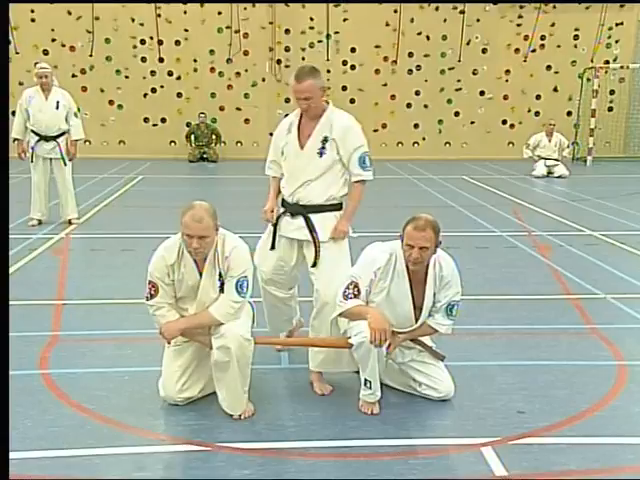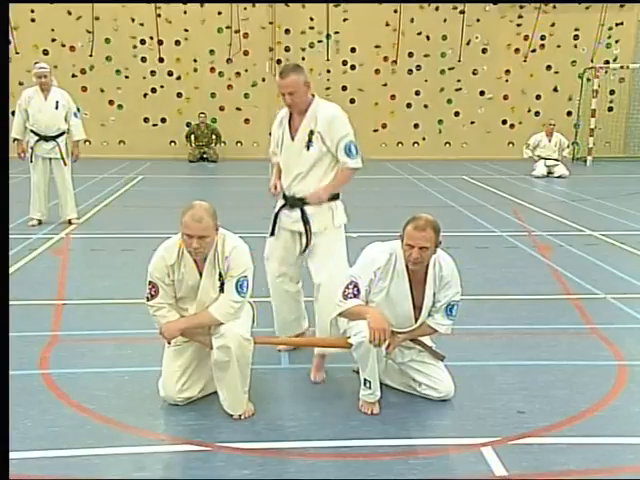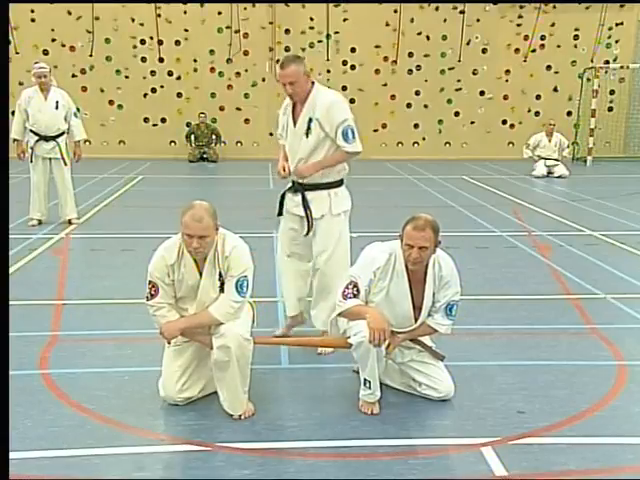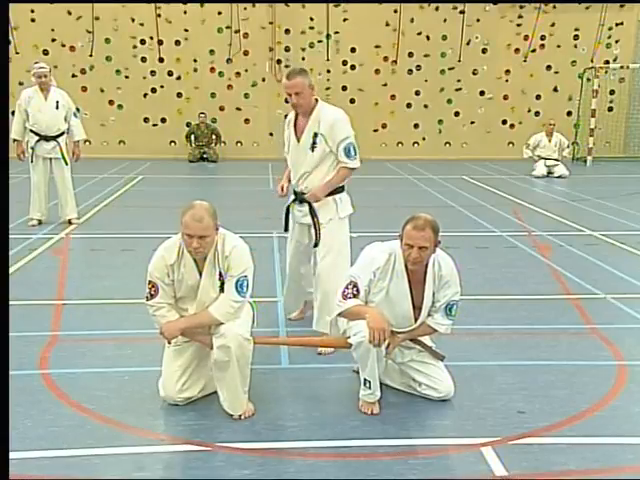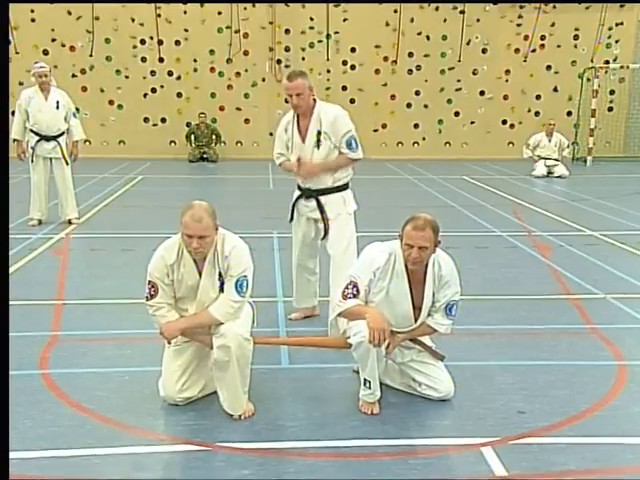
dt=0.2s
person 1, frame 1
left shoulder: (344, 125)
right shoulder: (286, 125)
left elbow: (361, 176)
right elbow: (275, 168)
left wrist: (346, 218)
right wrist: (272, 198)
left hip: (325, 222)
right hip: (288, 218)
left knee: (330, 294)
right knee: (270, 276)
left ankle: (319, 368)
right ankle: (290, 325)
person 1, frame 2
left shoulder: (331, 116)
right shoulder: (281, 118)
left elbow: (352, 163)
left wrist: (325, 189)
right wrist: (276, 177)
left hip: (323, 213)
right hip: (289, 210)
left knee: (329, 279)
right knee: (279, 273)
left ankle: (322, 351)
right ankle: (293, 328)
person 1, frame 3
left shoulder: (331, 102)
right shoulder: (287, 106)
left elbow: (351, 147)
left wrist: (314, 167)
right wrist: (283, 159)
left hip: (326, 197)
right hip: (297, 194)
left knee: (329, 265)
right knee: (290, 253)
left ankle: (331, 328)
right ankle: (295, 312)
person 1, frame 4
left shoulder: (333, 117)
right shoulder: (291, 120)
left elbow: (350, 162)
left wrist: (324, 188)
right wrist: (284, 178)
left hip: (329, 206)
right hip: (300, 204)
left knee: (330, 266)
right knee: (297, 260)
left ankle: (330, 329)
right ankle: (307, 300)
person 1, frame 5
left shoulder: (335, 115)
right shoulder: (286, 122)
left elbow: (353, 156)
right elbow: (281, 158)
left wrist: (318, 168)
right wrist: (294, 167)
left hip: (335, 201)
right hip: (305, 199)
left knee: (342, 258)
right knee: (303, 256)
right ankle: (308, 304)
person 2, frame 1
left shoulder: (236, 250)
right shoulder: (165, 255)
left elbow: (231, 306)
right elbow: (160, 307)
left wrist: (182, 324)
right wrist: (205, 340)
left hip: (227, 315)
right hip: (185, 328)
left knee: (234, 339)
right knee: (173, 394)
left ankle: (237, 399)
right ankle: (214, 366)
person 2, frame 2
left shoulder: (235, 250)
right shoulder: (164, 256)
left elbow: (231, 305)
right elbow: (160, 308)
left wrist: (181, 324)
right wrist: (206, 340)
left hip: (227, 315)
right hip: (185, 329)
left knee: (233, 338)
right knee: (173, 393)
left ankle: (237, 399)
right ankle: (214, 364)
person 2, frame 3
left shoulder: (235, 250)
right shoulder: (165, 255)
left elbow: (230, 305)
right elbow: (159, 308)
left wrist: (181, 324)
right wrist: (205, 339)
left hip: (227, 315)
right hip: (186, 329)
left knee: (232, 338)
right knee: (173, 394)
left ankle: (237, 400)
right ankle: (214, 364)
person 2, frame 4
left shoulder: (236, 249)
right shoulder: (165, 255)
left elbow: (231, 305)
right elbow: (160, 308)
left wrist: (181, 324)
right wrist: (205, 339)
left hip: (227, 314)
right hip: (185, 328)
left knee: (233, 338)
right knee: (173, 394)
left ankle: (238, 400)
right ankle: (214, 363)
person 2, frame 5
left shoulder: (235, 249)
right shoulder: (164, 255)
left elbow: (230, 305)
right elbow: (159, 308)
left wrist: (182, 323)
right wrist: (205, 339)
left hip: (227, 314)
right hip: (185, 327)
left knee: (233, 338)
right knee: (173, 394)
left ankle: (238, 399)
right ankle: (215, 364)
person 3, frame 1
left shoulder: (446, 268)
right shoulder: (377, 256)
left elbow: (441, 320)
right elbow: (345, 303)
left wrist: (402, 337)
right wrist: (372, 313)
left hip: (411, 339)
right hip: (371, 324)
left knee: (443, 390)
right knee: (367, 334)
left ankle: (379, 368)
right ankle: (369, 393)
person 3, frame 2
left shoulder: (446, 268)
right shoulder: (377, 256)
left elbow: (441, 320)
right elbow: (344, 304)
left wrist: (402, 337)
right wrist: (371, 312)
left hip: (411, 339)
right hip: (370, 325)
left knee: (443, 390)
right knee: (366, 334)
left ankle: (378, 368)
right ankle: (369, 393)
person 3, frame 3
left shoulder: (446, 268)
right shoulder: (377, 255)
left elbow: (441, 320)
right elbow: (344, 304)
left wrist: (402, 337)
right wrist: (371, 313)
left hip: (410, 339)
right hip: (370, 325)
left knee: (443, 390)
right knee: (365, 333)
left ankle: (378, 368)
right ankle: (369, 393)
person 3, frame 4
left shoulder: (445, 268)
right shoulder: (376, 255)
left elbow: (441, 320)
right elbow: (344, 304)
left wrist: (402, 337)
right wrist: (370, 313)
left hip: (411, 339)
right hip: (369, 324)
left knee: (443, 390)
right knee: (366, 334)
left ankle: (377, 368)
right ankle: (369, 393)
person 3, frame 5
left shoulder: (445, 268)
right shoulder: (376, 256)
left elbow: (441, 320)
right elbow: (344, 304)
left wrist: (402, 336)
right wrist: (370, 312)
left hip: (411, 339)
right hip: (370, 324)
left knee: (443, 390)
right knee: (366, 334)
left ankle: (378, 368)
right ankle: (369, 393)
person 4, frame 1
left shoulder: (64, 95)
right shoulder: (28, 95)
left elbow: (74, 120)
right elbow: (20, 119)
left wrist: (73, 143)
right wrist: (20, 143)
left hip: (59, 143)
right hip: (37, 143)
left knee: (65, 180)
right knee: (38, 181)
left ankle: (70, 214)
right ankle: (38, 215)
person 4, frame 2
left shoulder: (63, 95)
right shoulder: (27, 95)
left elbow: (74, 119)
right elbow: (20, 119)
left wrist: (75, 144)
right wrist: (19, 142)
left hip: (58, 143)
right hip: (37, 143)
left knee: (64, 180)
right knee: (38, 181)
left ankle: (70, 214)
right ankle: (37, 215)
person 4, frame 3
left shoulder: (62, 95)
right shoulder: (27, 95)
left elbow: (74, 119)
right elbow: (19, 120)
left wrist: (77, 144)
right wrist: (18, 143)
left hip: (58, 143)
right hip: (36, 144)
left knee: (64, 180)
right knee: (38, 181)
left ankle: (70, 214)
right ankle: (37, 215)
person 4, frame 4
left shoulder: (62, 95)
right shoulder: (26, 95)
left elbow: (73, 119)
right elbow: (19, 120)
left wrist: (76, 144)
right wrist: (19, 143)
left hip: (58, 143)
right hip: (36, 143)
left knee: (64, 180)
right knee: (38, 181)
left ankle: (70, 214)
right ankle: (37, 215)
person 4, frame 5
left shoulder: (62, 95)
right shoulder: (27, 95)
left elbow: (72, 120)
right elbow: (20, 120)
left wrist: (75, 144)
right wrist: (19, 144)
left hip: (59, 143)
right hip: (37, 143)
left knee: (65, 180)
right knee: (38, 181)
left ankle: (70, 214)
right ankle: (37, 215)
